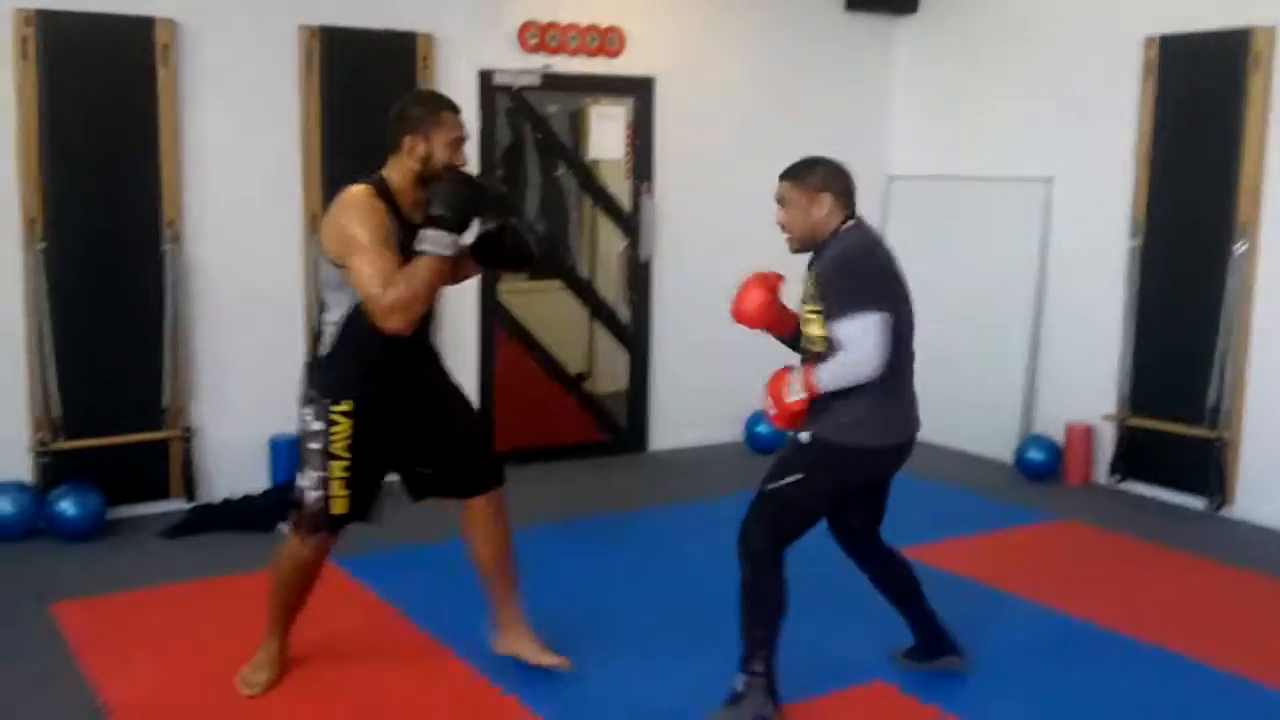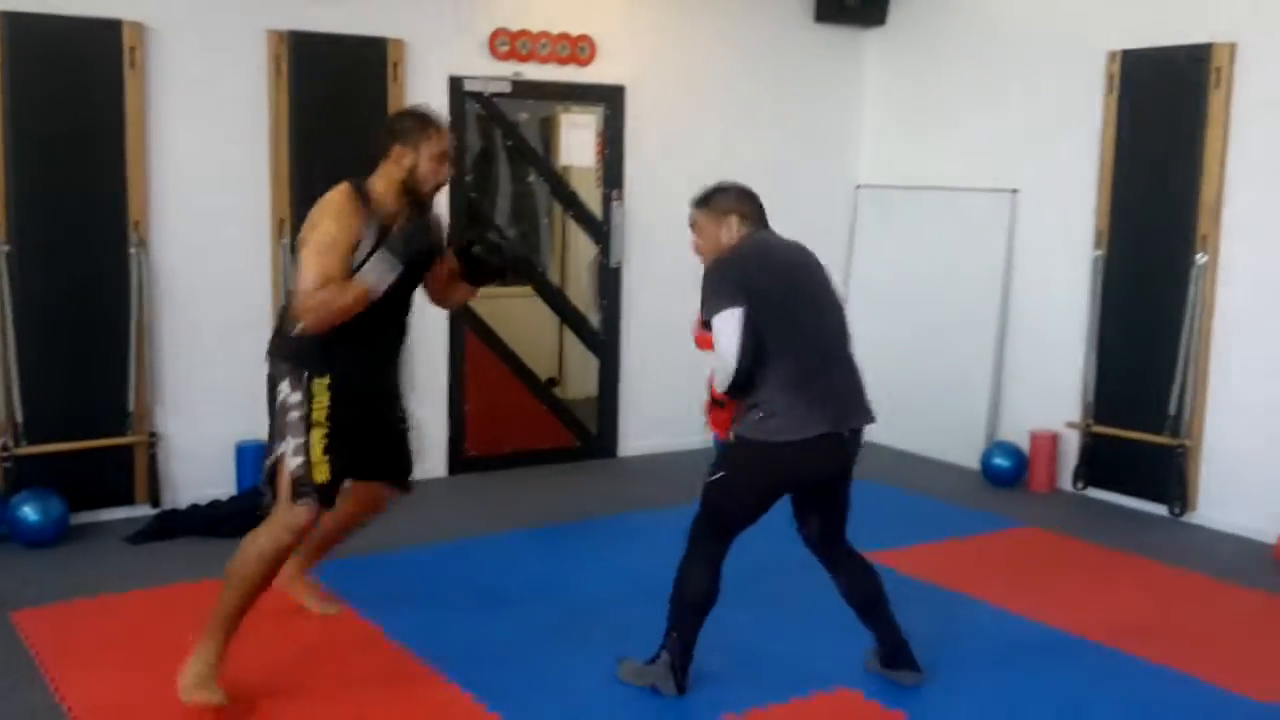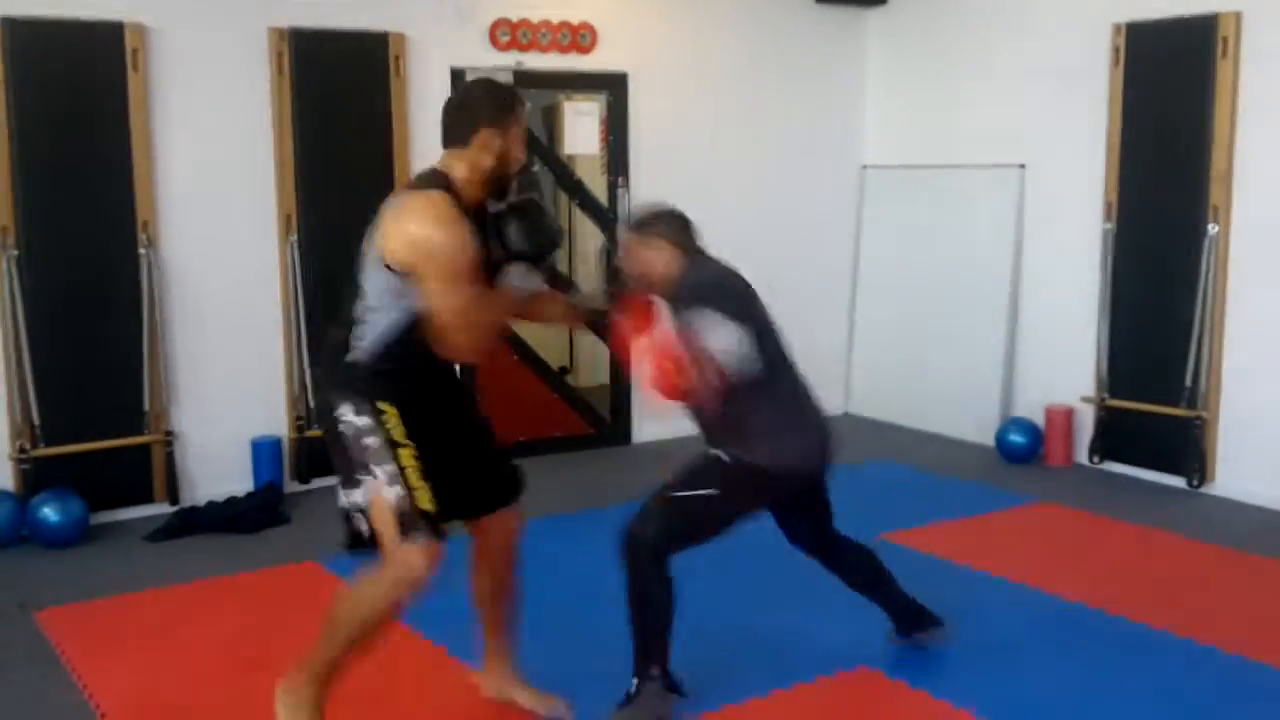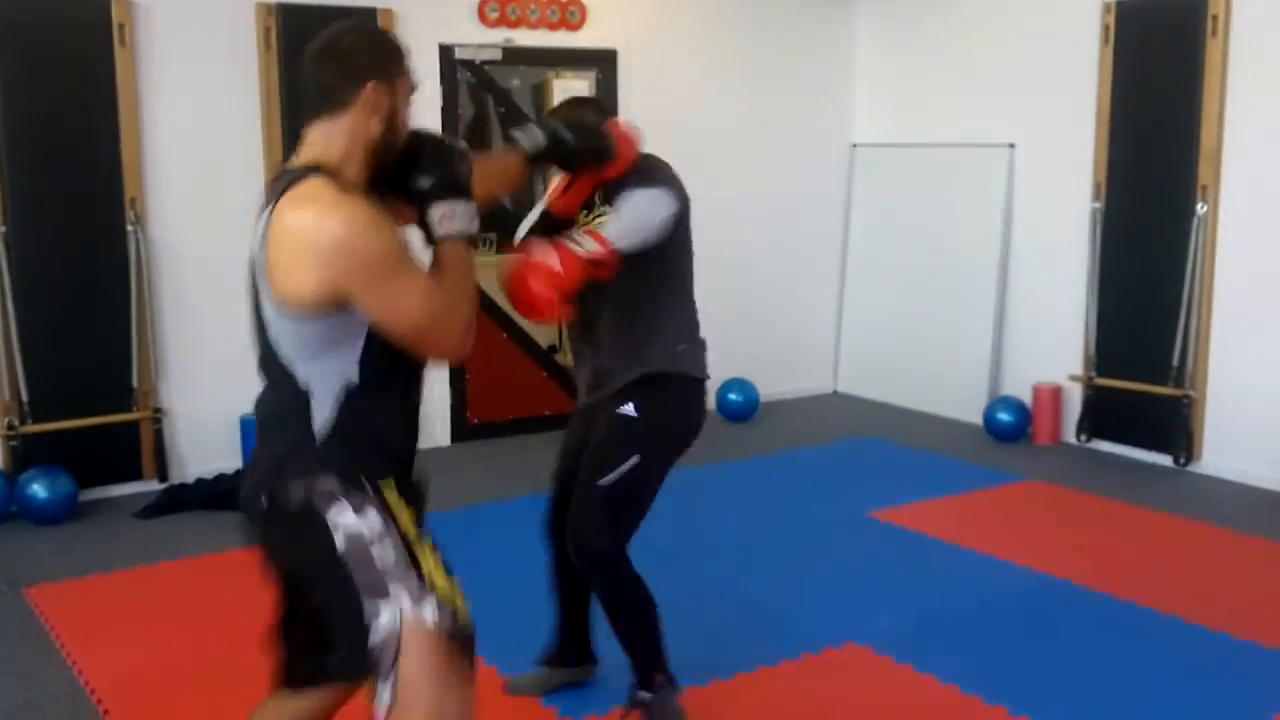
dt=0.5s
person 1, frame 1
left shoulder: (437, 199)
right shoulder: (360, 211)
right elbow: (395, 312)
left wrist: (494, 248)
right wrist: (443, 233)
left hip: (417, 379)
right hip: (348, 392)
left knee: (485, 488)
right knee: (315, 530)
left ankle: (510, 628)
right ankle: (275, 642)
person 1, frame 2
left shoulder: (419, 218)
right shoulder: (341, 211)
left elbow: (444, 291)
right elbow: (311, 310)
left wrist: (474, 271)
right wrist: (390, 261)
left hip: (370, 375)
right hip: (314, 374)
left knee: (377, 486)
right knee: (298, 513)
left ankle: (299, 571)
right ankle: (206, 654)
person 1, frame 3
left shoulder: (461, 208)
right shoulder: (437, 223)
left elbow: (477, 306)
right elbow: (462, 341)
left wrist: (552, 304)
right wrist: (517, 278)
left hip: (428, 394)
right hip: (376, 403)
left knee: (498, 516)
right knee: (408, 565)
person 1, frame 4
left shoulder: (316, 193)
right shoulder: (333, 222)
left elbow: (454, 180)
right elbow: (449, 335)
left wrist: (536, 144)
right wrist: (451, 213)
left hip: (327, 479)
right hip: (328, 489)
person 2, frame 1
left shoulder: (849, 259)
right shoulder: (831, 255)
left elbow: (865, 360)
right elbow: (821, 344)
left wrist: (800, 385)
right wrist: (779, 322)
left hip: (848, 435)
right hip: (885, 432)
left knee: (760, 537)
right knee: (857, 537)
right ankle: (937, 645)
person 2, frame 2
left shoulder: (727, 268)
right shoulder: (804, 260)
left elbow: (731, 360)
left wrist: (723, 393)
left hip: (776, 435)
right hip: (840, 429)
left knee: (708, 540)
right knee: (828, 543)
left ankle: (671, 665)
right ankle: (897, 656)
person 2, frame 3
left shoulder: (699, 287)
right shoulder: (713, 281)
left elbow: (735, 350)
left wrist: (704, 366)
left hip: (759, 458)
right hip: (804, 447)
left knee: (644, 541)
right knee: (817, 537)
right ankle: (912, 617)
person 2, frame 4
left shoulder: (646, 178)
right shoulder: (586, 196)
left elbow: (643, 222)
right elbow: (528, 255)
left wrist: (569, 256)
right wrist: (565, 196)
left hip: (657, 389)
right hip: (606, 391)
left knee: (593, 539)
right knee: (566, 527)
right ankle: (570, 655)
